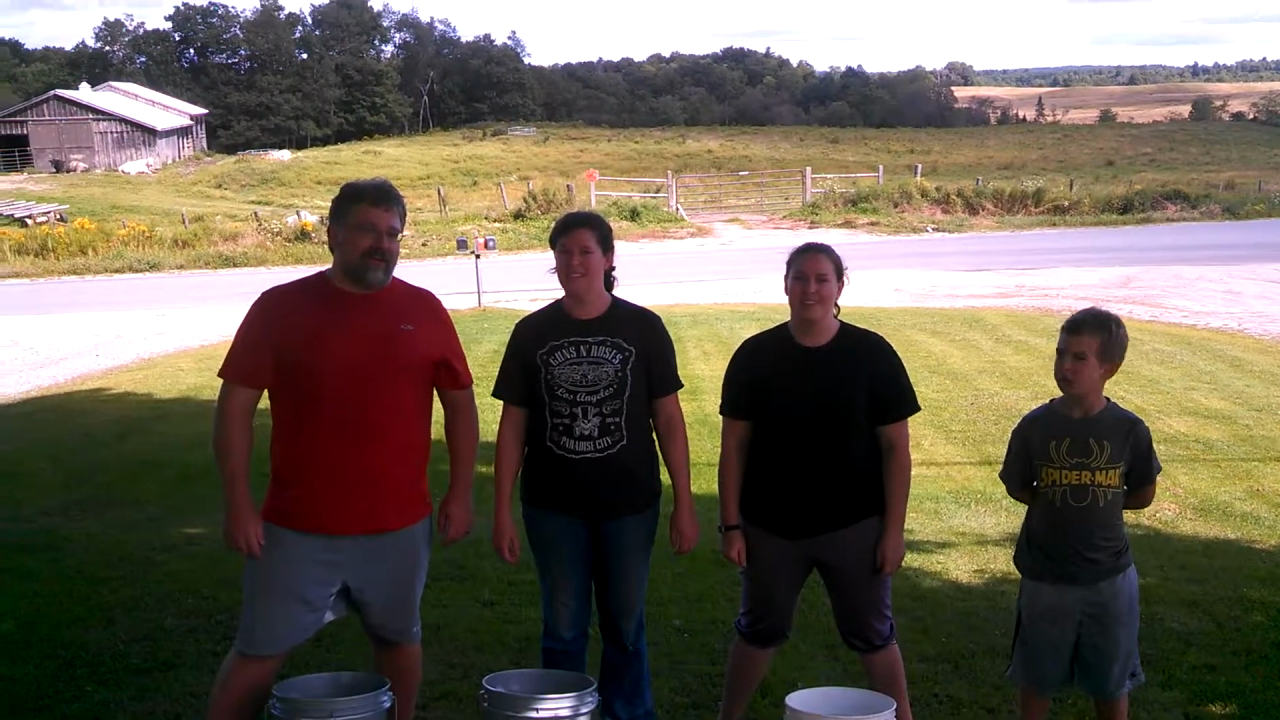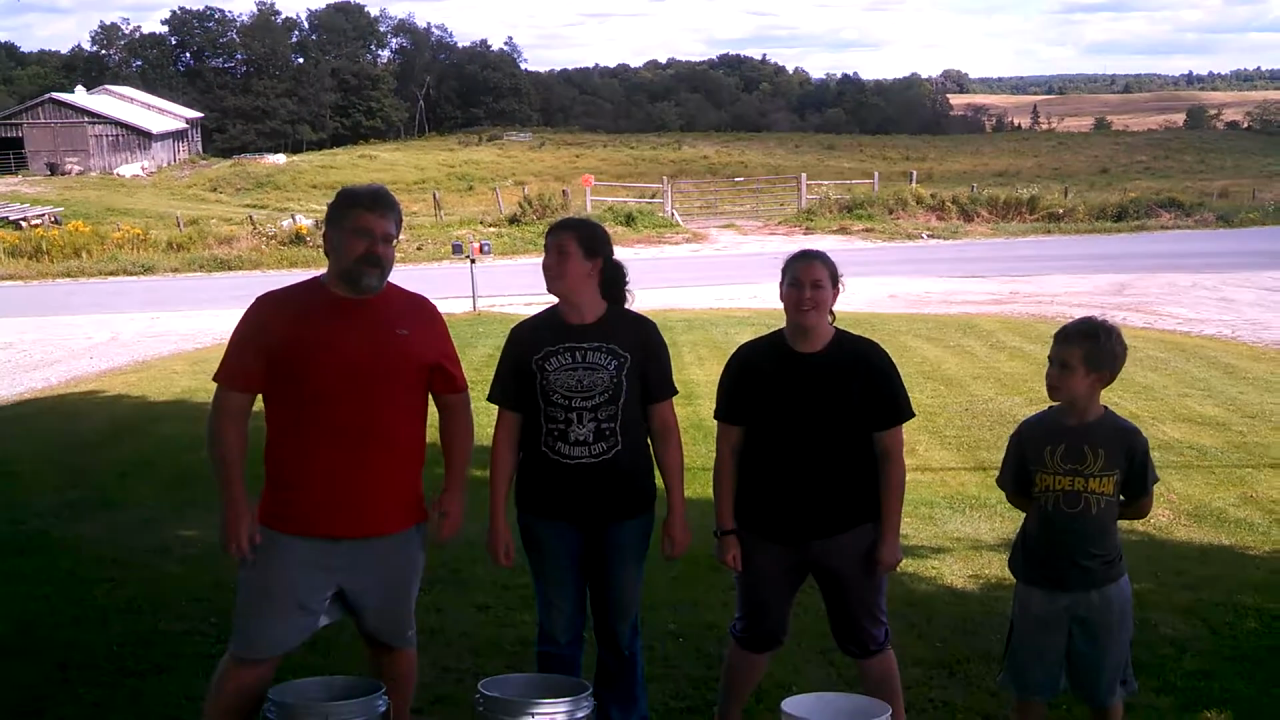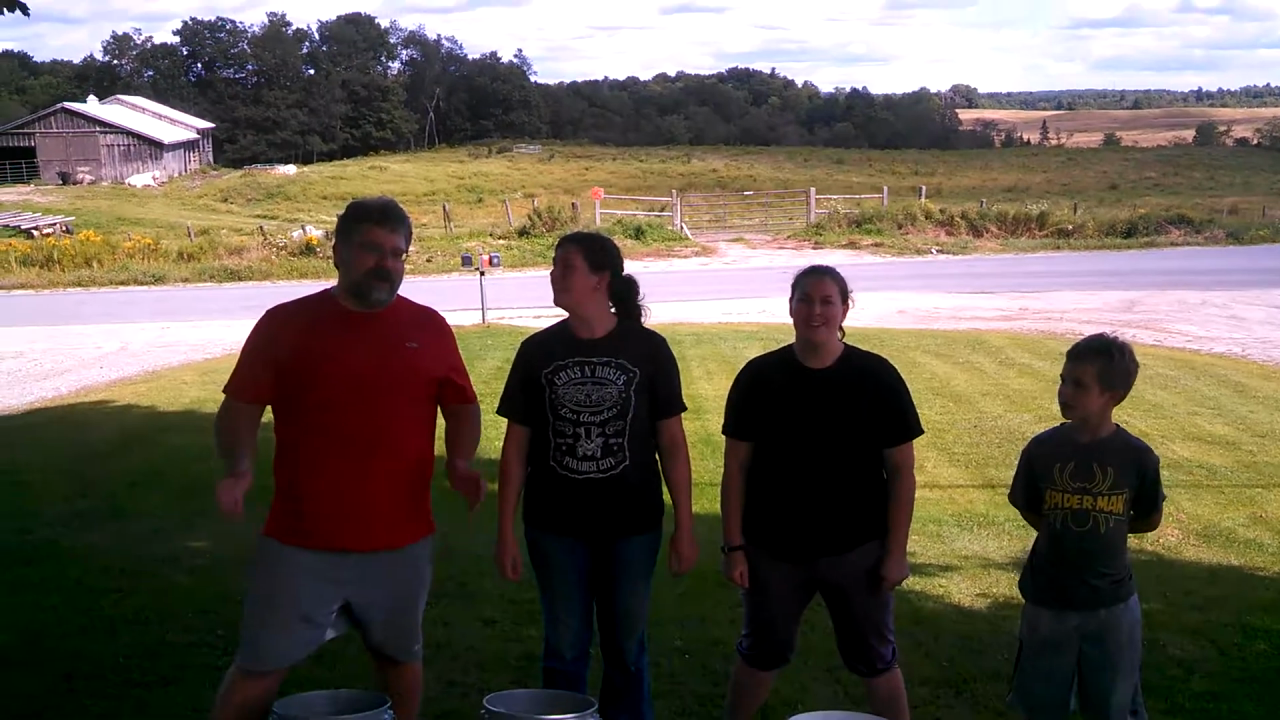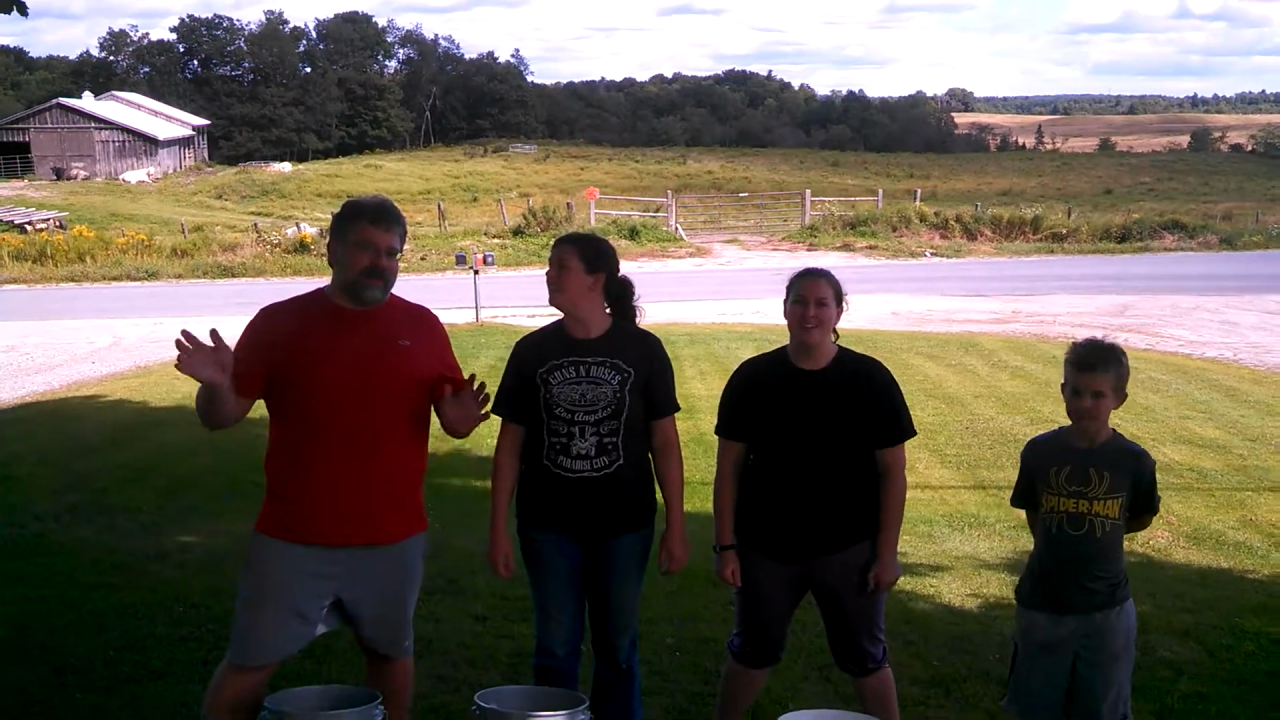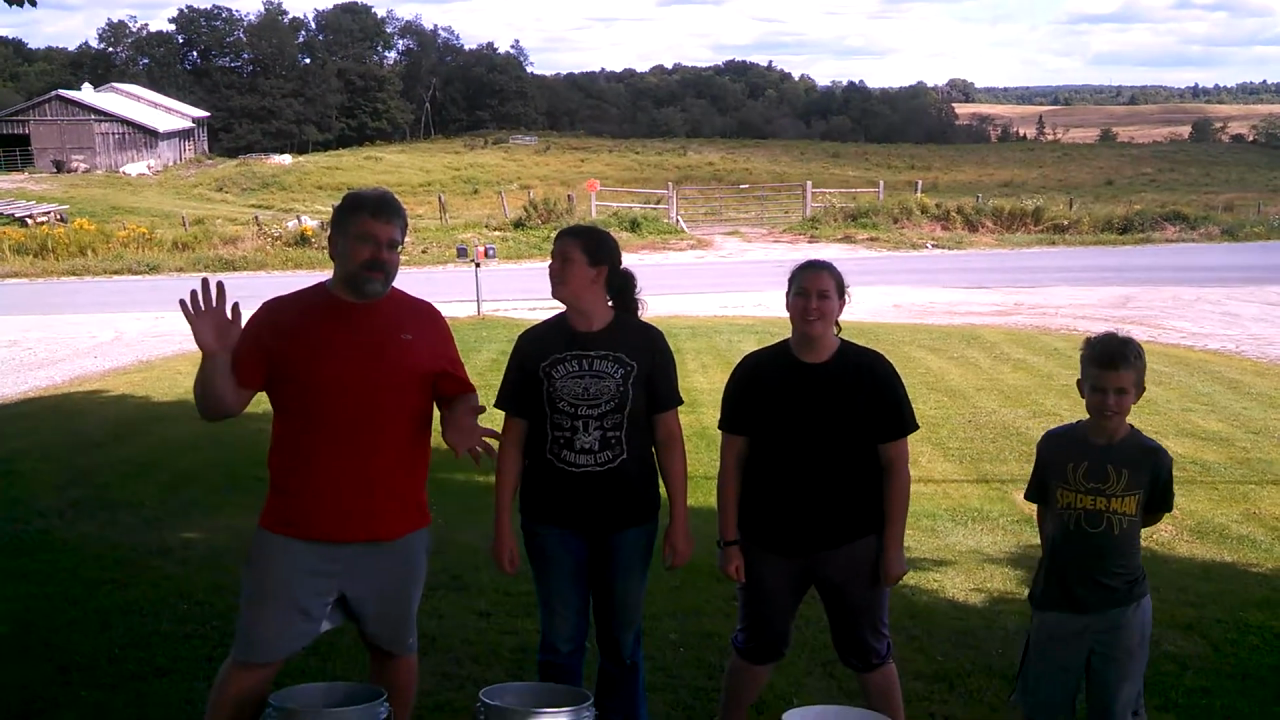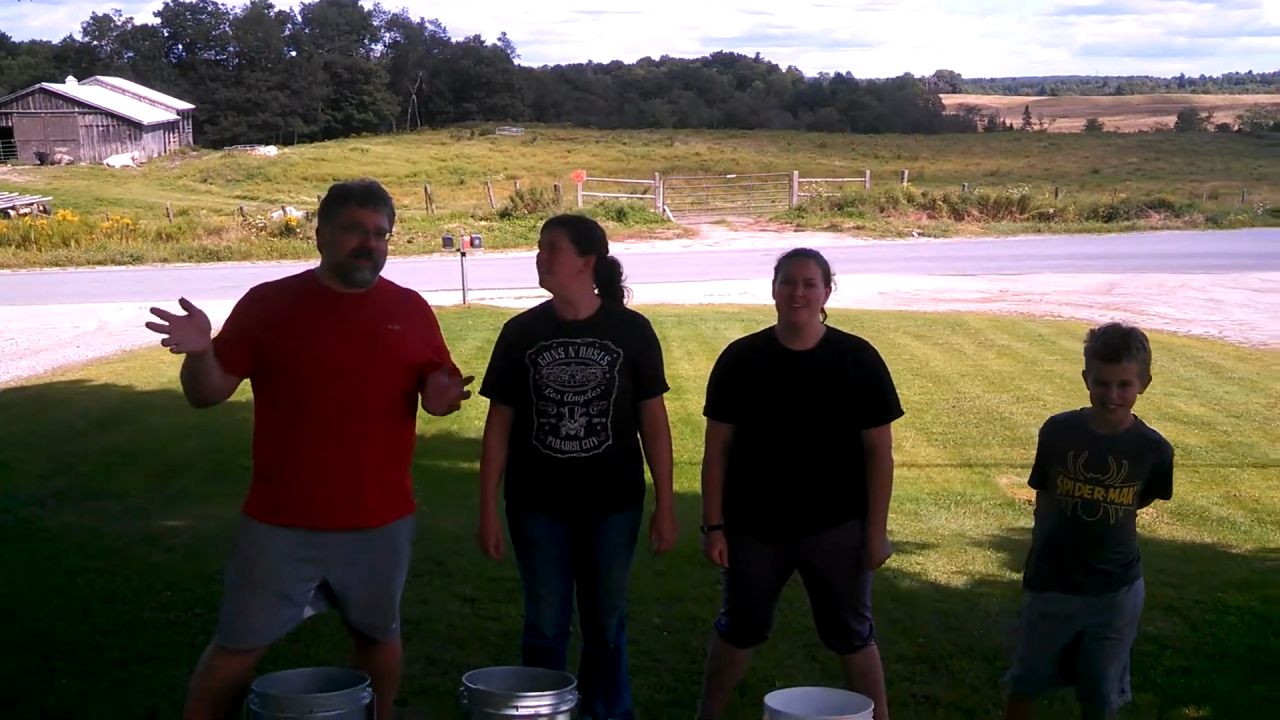
dt=0.2s
person 1, frame 1
left shoulder: (424, 310)
right shoulder: (279, 307)
left elbow: (459, 399)
right elbow: (236, 405)
left wrist: (460, 491)
right wrist: (238, 501)
left hip: (398, 524)
right hip: (297, 527)
left knee: (397, 637)
right knee: (258, 650)
person 1, frame 2
left shoulder: (419, 315)
right shoulder: (274, 311)
left elbow: (454, 401)
right elbow: (230, 405)
left wrist: (455, 485)
right wrist: (233, 498)
left hip: (393, 527)
right hip: (293, 530)
left knee: (392, 640)
right knee: (253, 653)
person 1, frame 3
left shoulder: (428, 328)
right shoulder: (284, 325)
left elbow: (463, 410)
right elbow: (241, 412)
left wrist: (461, 460)
right wrist: (238, 465)
left hip: (401, 540)
right hip: (299, 542)
left knee: (399, 655)
right knee: (260, 665)
person 1, frame 4
left shoulder: (421, 326)
right shoulder: (278, 322)
left elbow: (455, 403)
right elbow: (222, 415)
left wrist: (458, 416)
right wrist: (216, 383)
left hip: (392, 537)
right hip: (292, 538)
left knee: (390, 650)
right knee: (251, 660)
person 1, frame 5
left shoulder: (423, 320)
right shoulder: (281, 316)
left elbow: (459, 398)
right elbow: (219, 406)
left wrist: (461, 421)
right wrist: (217, 355)
left hip: (396, 533)
right hip: (296, 534)
left knee: (394, 648)
right knee: (255, 657)
person 1, frame 6
left shoulder: (408, 308)
right shoulder: (267, 303)
left elbow: (446, 381)
right elbow: (207, 392)
left wrist: (439, 395)
right wrist: (200, 355)
left hip: (380, 520)
right hip: (279, 521)
left knee: (378, 634)
right knee: (237, 644)
person 2, frame 1
left shoulder: (643, 328)
right shoulder: (532, 333)
left elbow: (668, 418)
right elbow: (513, 424)
left wrist: (684, 504)
right wrist: (502, 510)
left hip: (629, 504)
right hip: (552, 506)
left knee: (624, 625)
right knee: (563, 627)
person 2, frame 2
left shoulder: (638, 333)
right shoulder: (527, 337)
left elbow: (662, 424)
right elbow: (508, 429)
left wrist: (677, 510)
right wrist: (497, 515)
left hip: (624, 510)
right hip: (547, 512)
left knee: (619, 630)
right knee: (558, 632)
person 2, frame 3
left shoulder: (648, 349)
right shoulder: (537, 352)
left elbow: (671, 440)
right elbow: (517, 443)
left wrist: (684, 526)
right wrist: (505, 530)
left hip: (631, 526)
right hip: (555, 527)
left knee: (625, 647)
right knee: (564, 647)
person 2, frame 4
left shoulder: (643, 350)
right shoulder: (532, 351)
left elbow: (664, 440)
right elbow: (510, 442)
left wrist: (676, 525)
right wrist: (498, 527)
left hip: (624, 524)
right hip: (548, 524)
left knee: (616, 645)
right knee: (556, 644)
person 2, frame 5
left shoulder: (645, 343)
right shoulder: (534, 344)
left elbow: (667, 434)
right elbow: (514, 436)
left wrist: (679, 520)
right wrist: (502, 522)
left hip: (628, 518)
right hip: (552, 519)
left knee: (621, 639)
right knee: (560, 640)
person 2, frame 6
left shoulder: (631, 330)
right shoulder: (520, 332)
left elbow: (653, 420)
right elbow: (499, 423)
left wrist: (665, 505)
right wrist: (488, 508)
left hip: (613, 504)
right hip: (537, 505)
left knee: (605, 624)
right knee: (545, 625)
person 3, frame 1
left shoulder: (872, 354)
right shoulder: (755, 355)
left elbow: (895, 447)
right elbow: (734, 445)
left wrist: (893, 529)
right wrist: (732, 523)
left hip: (854, 525)
right hip: (771, 526)
left knee: (872, 635)
right knee: (758, 629)
person 3, frame 2
left shoulder: (867, 360)
right shoulder: (750, 361)
left elbow: (890, 453)
right elbow: (729, 450)
left wrist: (889, 534)
right wrist: (727, 528)
left hip: (849, 531)
right hip: (766, 531)
left knee: (868, 640)
right knee: (753, 635)
person 3, frame 3
left shoulder: (876, 377)
right shoulder: (759, 377)
left elbow: (901, 469)
right elbow: (737, 466)
left wrist: (895, 551)
right wrist: (734, 546)
left hip: (857, 548)
right hip: (774, 549)
left knee: (874, 658)
right knee: (760, 652)
person 3, frame 4
left shoulder: (869, 378)
right shoulder: (752, 378)
left elbow: (892, 470)
right elbow: (730, 466)
left wrist: (886, 552)
right wrist: (725, 544)
left hip: (849, 548)
right hip: (766, 548)
left knee: (865, 657)
right knee: (752, 651)
person 3, frame 5
left shoulder: (872, 371)
right shoulder: (755, 371)
left elbow: (895, 465)
right elbow: (733, 461)
left wrist: (893, 547)
right wrist: (730, 540)
left hip: (853, 543)
right hip: (770, 543)
left knee: (869, 653)
right knee: (756, 647)
person 3, frame 6
left shoulder: (857, 359)
right shoulder: (740, 358)
left elbow: (878, 451)
right elbow: (718, 447)
left wrist: (876, 531)
right wrist: (713, 525)
left hip: (836, 527)
right hip: (753, 527)
left knee: (852, 636)
right knee: (737, 630)
person 4, frame 1
left shoulder: (1129, 429)
right shoulder: (1035, 426)
left elbow: (1144, 496)
right elbow: (1018, 489)
left wrist: (1100, 505)
right wrist: (1057, 505)
left hip: (1109, 576)
right hip: (1045, 575)
left knee: (1112, 680)
right knee: (1038, 675)
person 4, frame 2
left shoulder: (1126, 438)
right shoulder: (1031, 432)
left elbow: (1141, 506)
left wrist: (1095, 513)
right wrist: (1056, 515)
left hip: (1102, 583)
right hip: (1038, 581)
left knee: (1105, 688)
right knee: (1030, 682)
person 4, frame 3
left shoulder: (1137, 457)
right shoulder: (1042, 449)
left elbow: (1150, 520)
left wrist: (1104, 531)
right wrist: (1064, 537)
left hip: (1112, 604)
right hip: (1047, 600)
person 4, frame 4
left shoulder: (1134, 461)
right shoulder: (1039, 451)
left elbow: (1141, 520)
left wrist: (1095, 535)
right wrist: (1054, 549)
left hip: (1107, 608)
right hip: (1043, 603)
person 4, frame 5
left shoulder: (1151, 458)
right shoulder: (1054, 445)
left elbow: (1153, 515)
left wrist: (1109, 533)
right wrist: (1055, 555)
left hip: (1123, 606)
right hip: (1057, 599)
person 4, frame 6
left shoulder: (1153, 449)
right shoulder: (1056, 431)
left elbow: (1145, 499)
left wrist: (1101, 518)
right wrist: (1044, 544)
left hip: (1115, 590)
right hip: (1050, 581)
right knee: (1025, 678)
